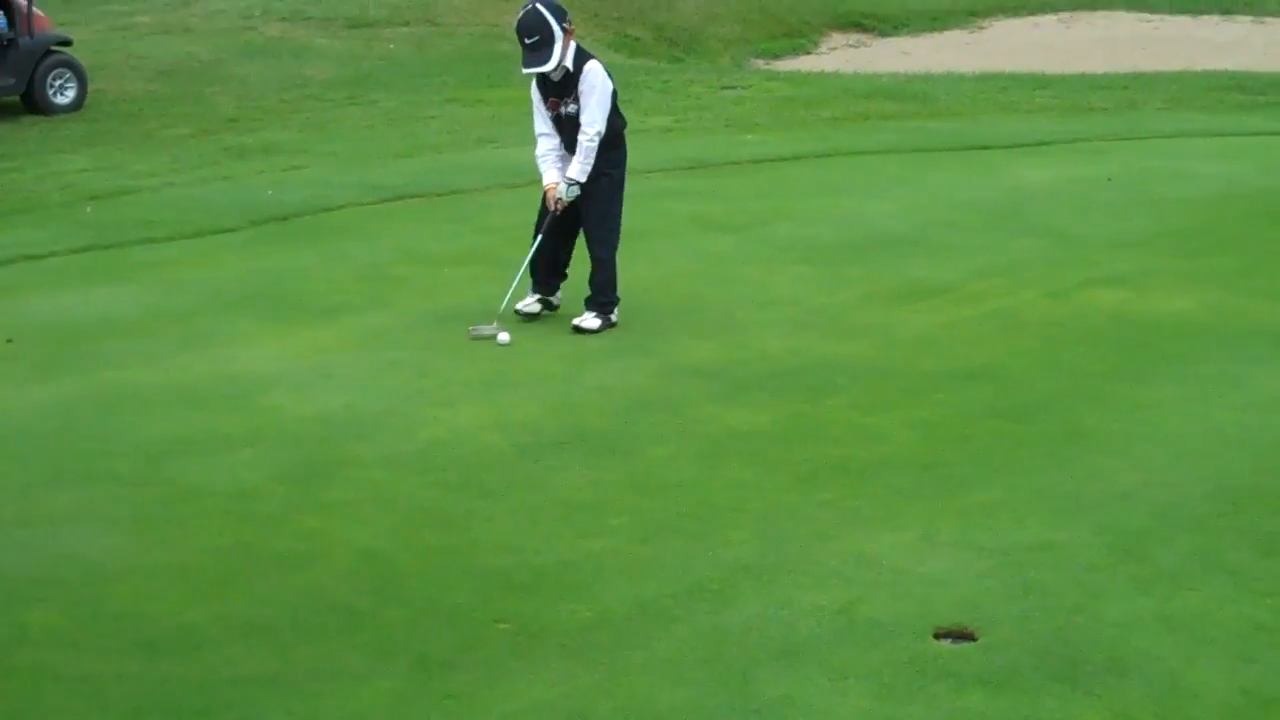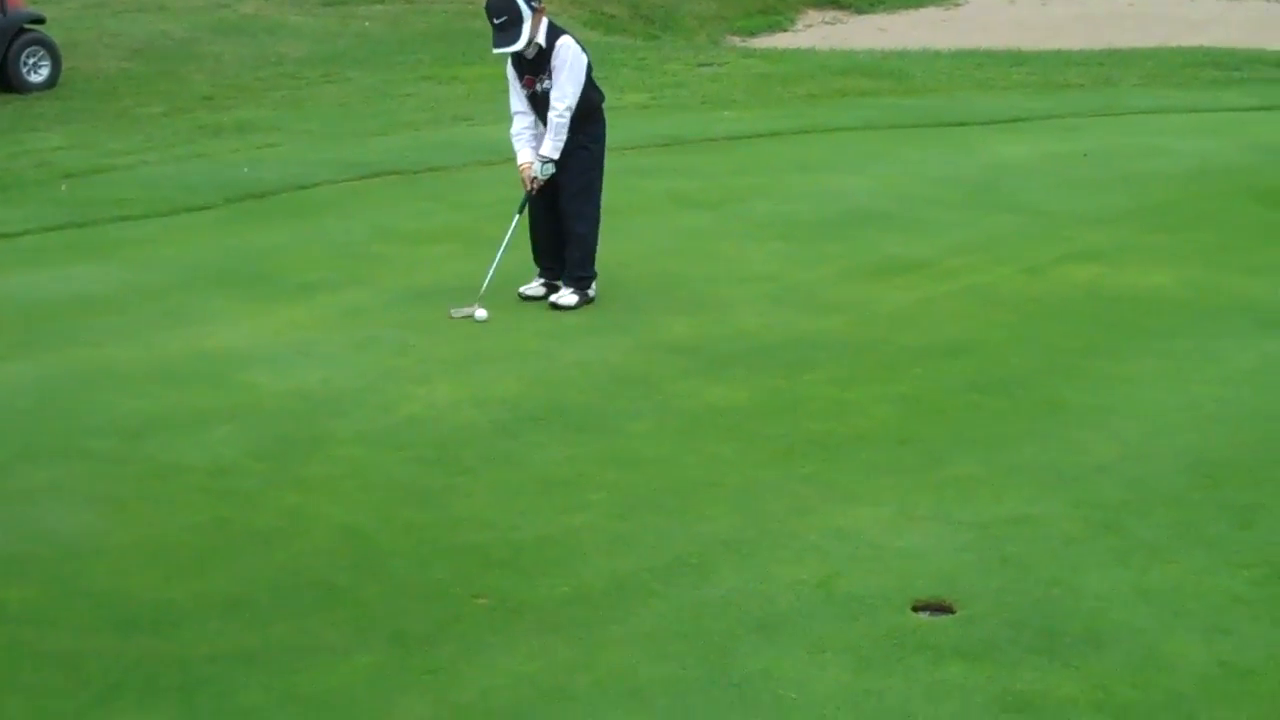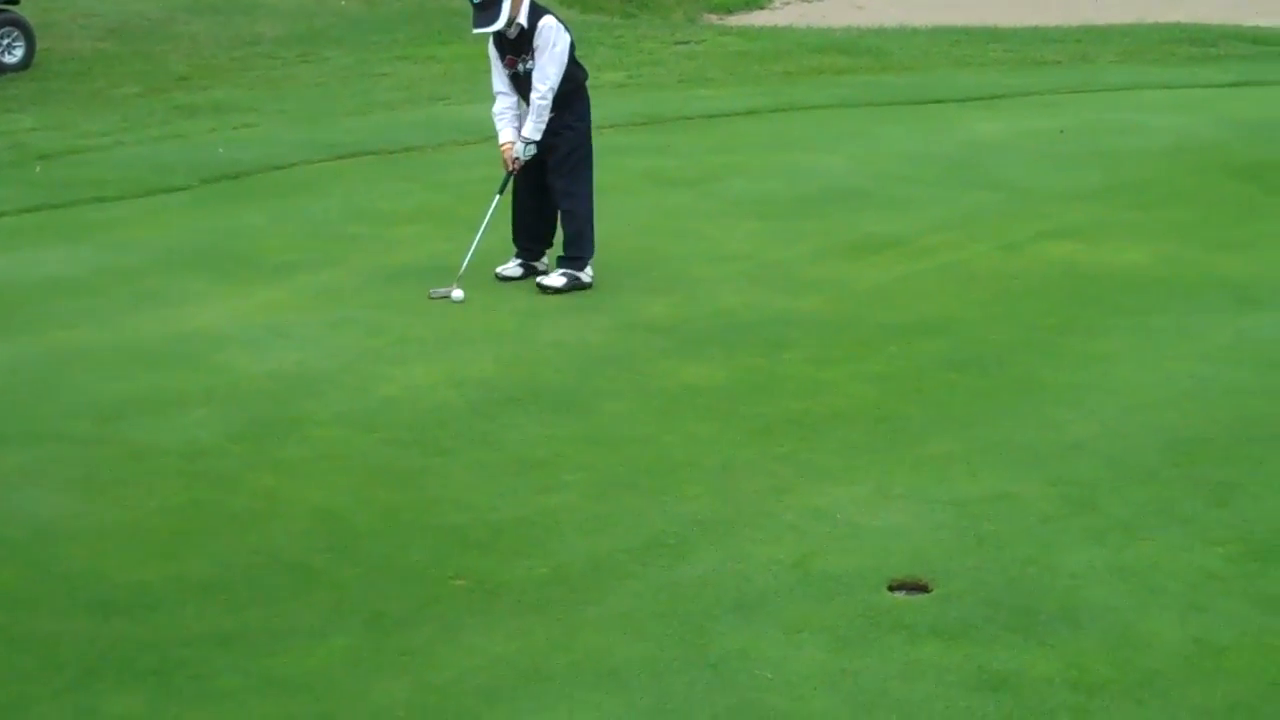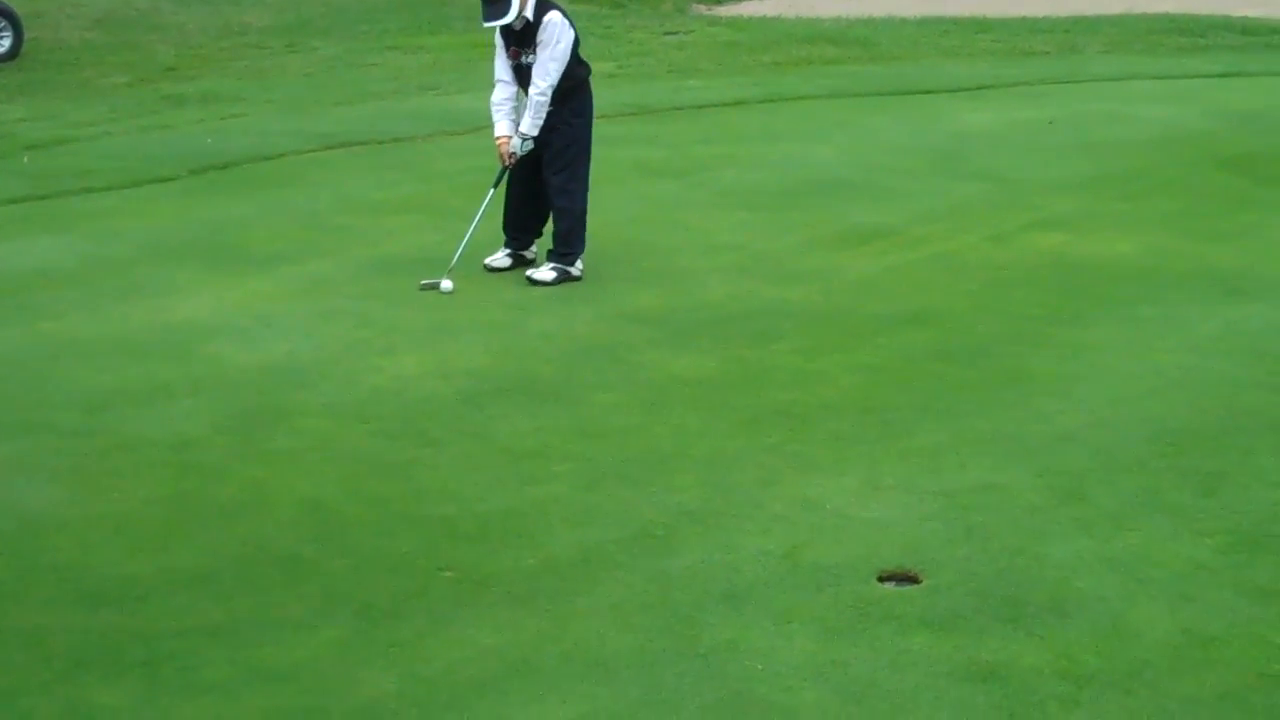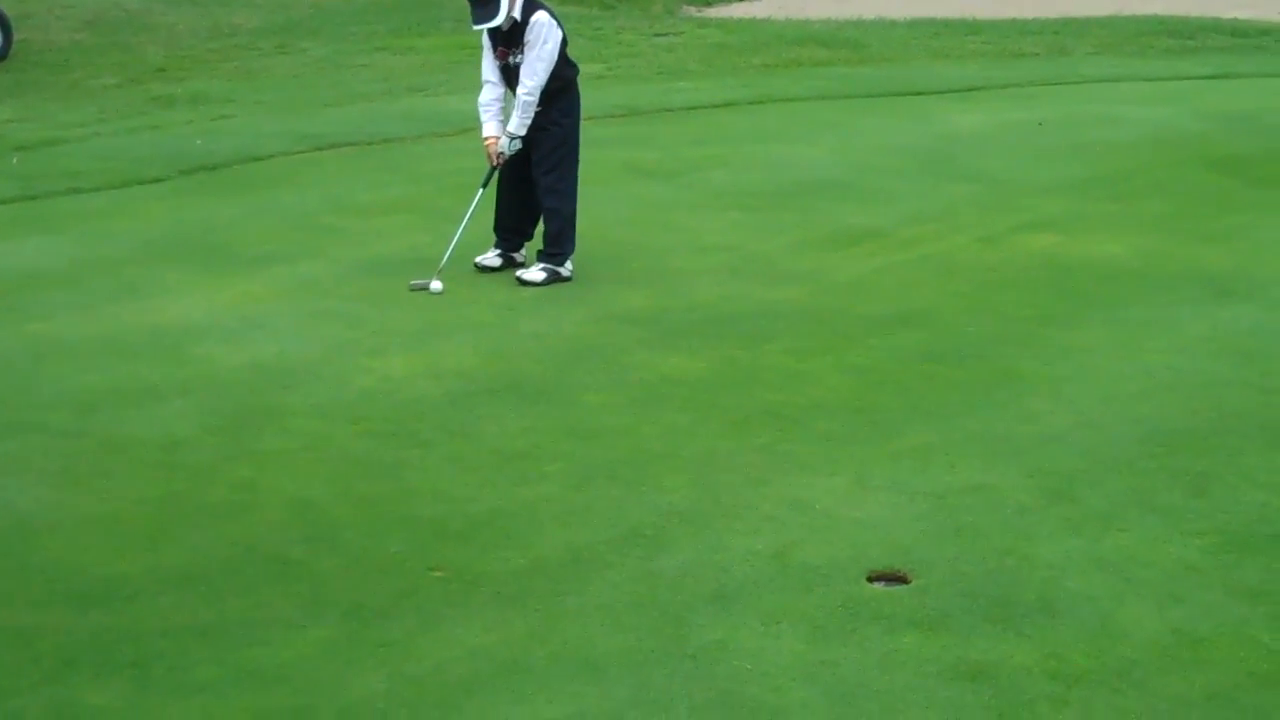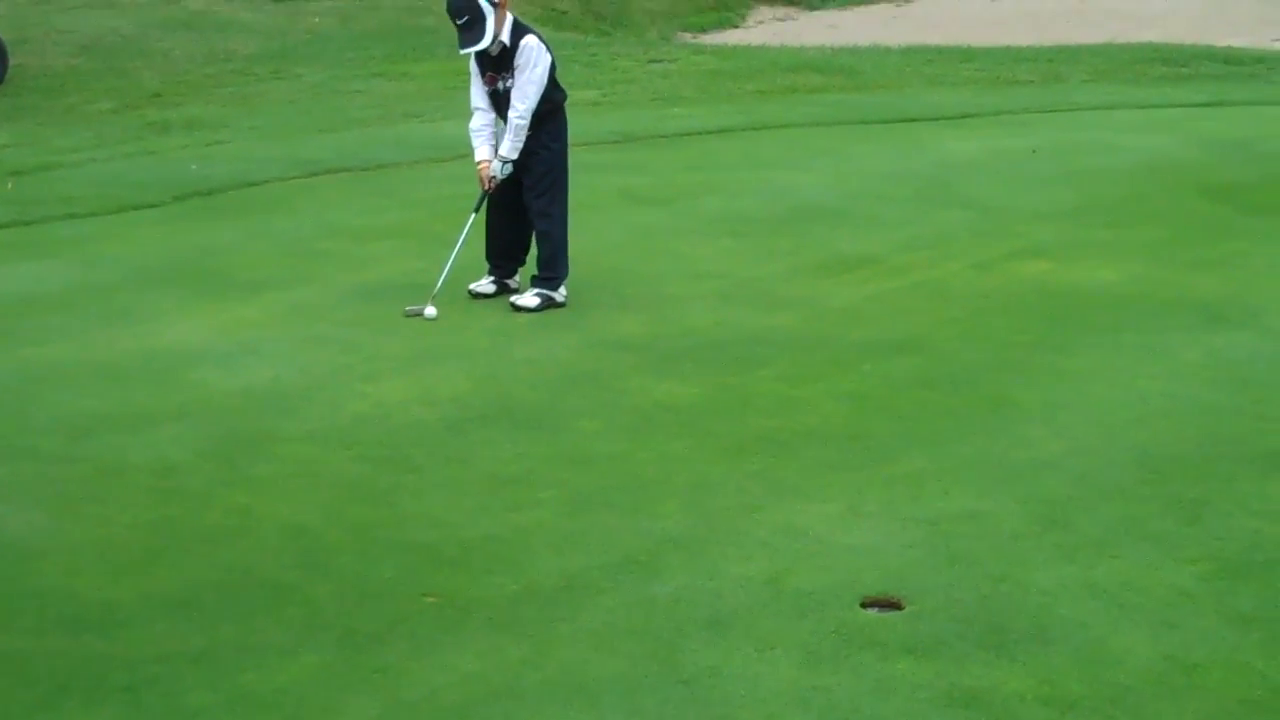
dt=0.3s
person 1, frame 1
left shoulder: (590, 70)
right shoulder: (540, 81)
left elbow: (591, 132)
right elbow: (546, 136)
left wrist: (573, 181)
right wrist: (552, 181)
left hip: (603, 161)
right hip: (569, 162)
left knee: (599, 233)
right knee: (549, 226)
left ankle: (603, 307)
right ankle: (545, 290)
person 1, frame 2
left shoulder: (563, 46)
right shoulder: (515, 60)
left elbow: (563, 108)
right elbow: (522, 114)
left wrist: (546, 157)
right wrist: (526, 159)
left hip: (582, 136)
right hip: (550, 137)
left knee: (577, 209)
right knee: (543, 206)
left ankle: (580, 282)
right ankle: (553, 274)
person 1, frame 3
left shoulder: (546, 26)
right shoulder: (497, 39)
left elbow: (544, 90)
right elbow: (504, 94)
left wrist: (527, 139)
right wrist: (508, 139)
left hip: (568, 114)
right hip: (536, 117)
left knee: (567, 188)
right knee: (527, 187)
left ankle: (578, 265)
right ankle: (531, 255)
person 1, frame 4
right shoulder: (505, 27)
left elbow: (543, 85)
right elbow: (504, 82)
left wrist: (524, 134)
right wrist: (504, 131)
left hip: (569, 107)
right hip: (536, 109)
left knee: (563, 182)
right knee: (522, 177)
left ankle: (567, 259)
right ankle: (519, 245)
person 1, frame 5
right shoulder: (493, 28)
left elbow: (531, 85)
right elbow: (492, 83)
left wrist: (512, 134)
right wrist: (492, 132)
left hip: (556, 107)
right hip: (525, 110)
left knee: (553, 183)
right knee: (512, 178)
left ankle: (557, 260)
right ankle: (510, 246)
person 1, frame 6
left shoulder: (528, 44)
right shoulder: (479, 53)
left elbow: (522, 109)
right elbow: (481, 109)
left wrist: (503, 158)
right wrist: (484, 156)
left hip: (544, 132)
right hip: (513, 133)
left knee: (544, 207)
right knee: (502, 204)
left ankle: (551, 284)
right ankle: (503, 272)
